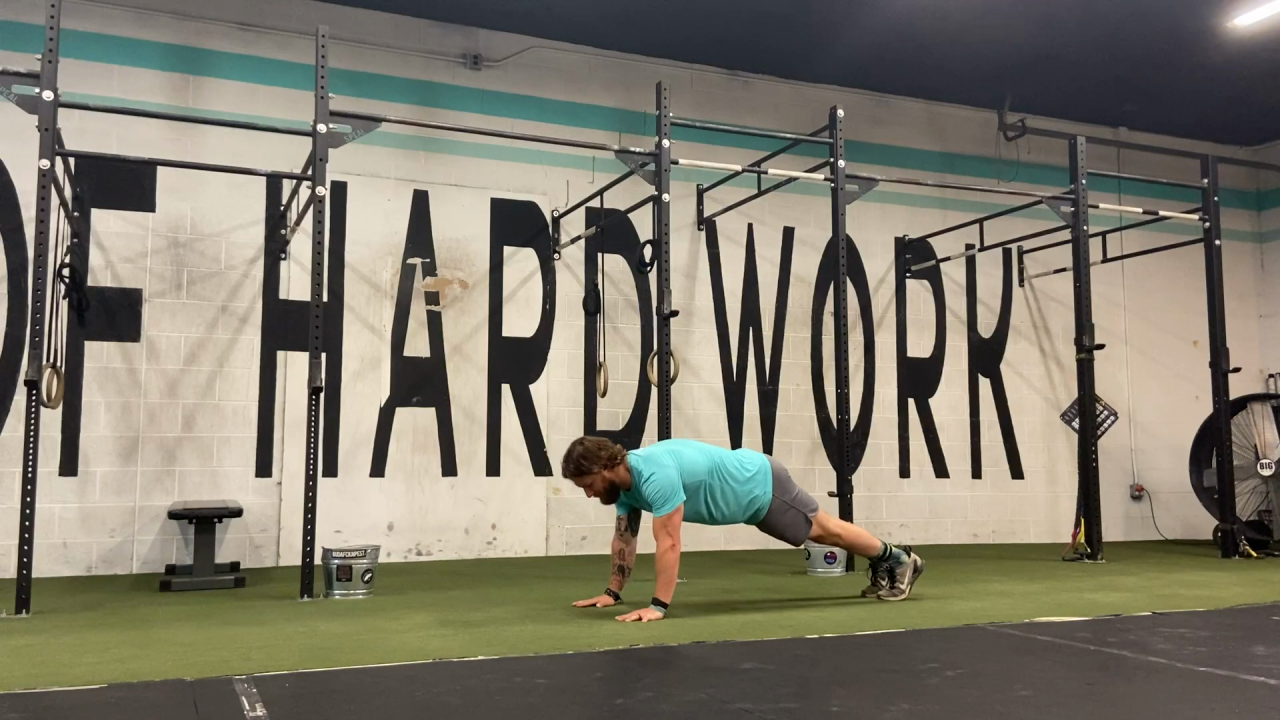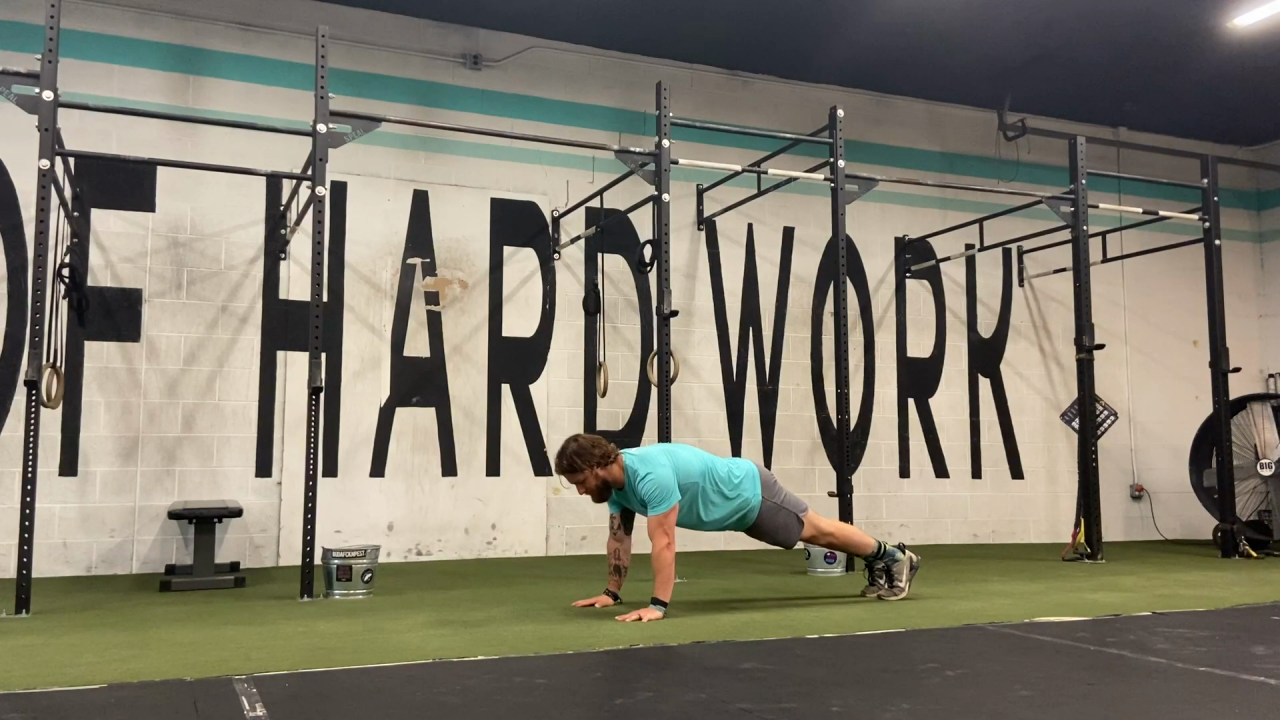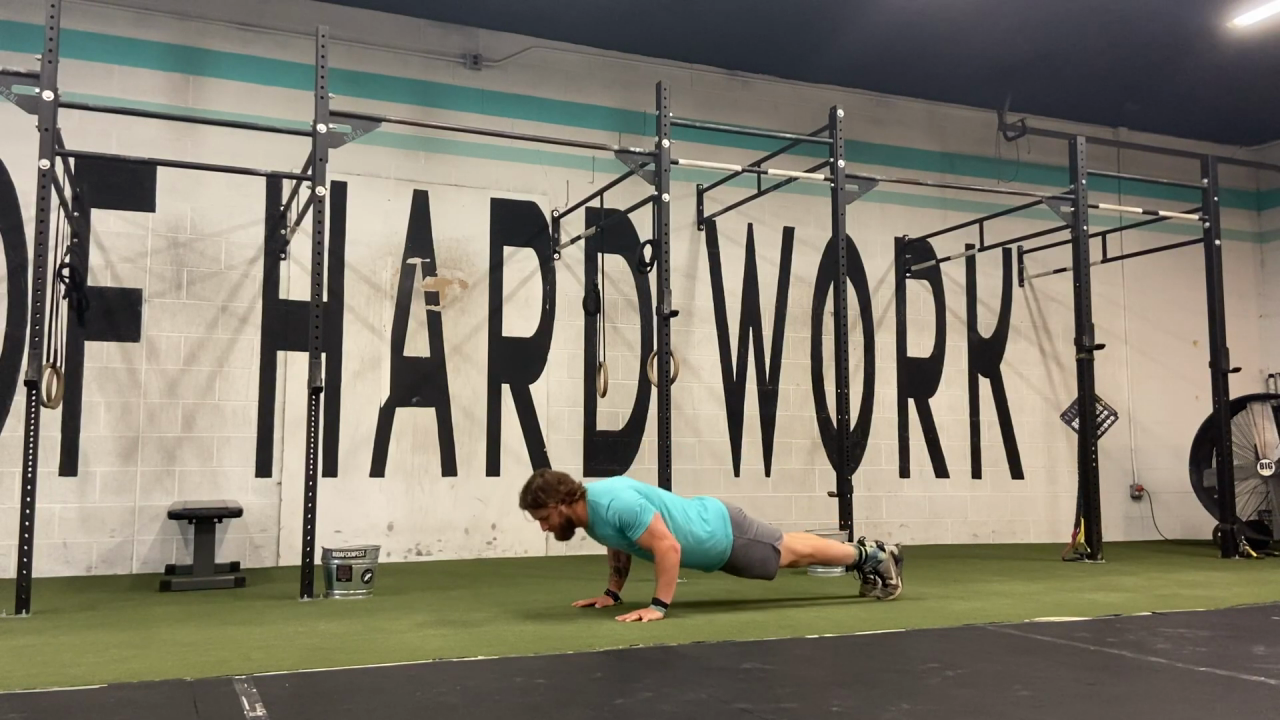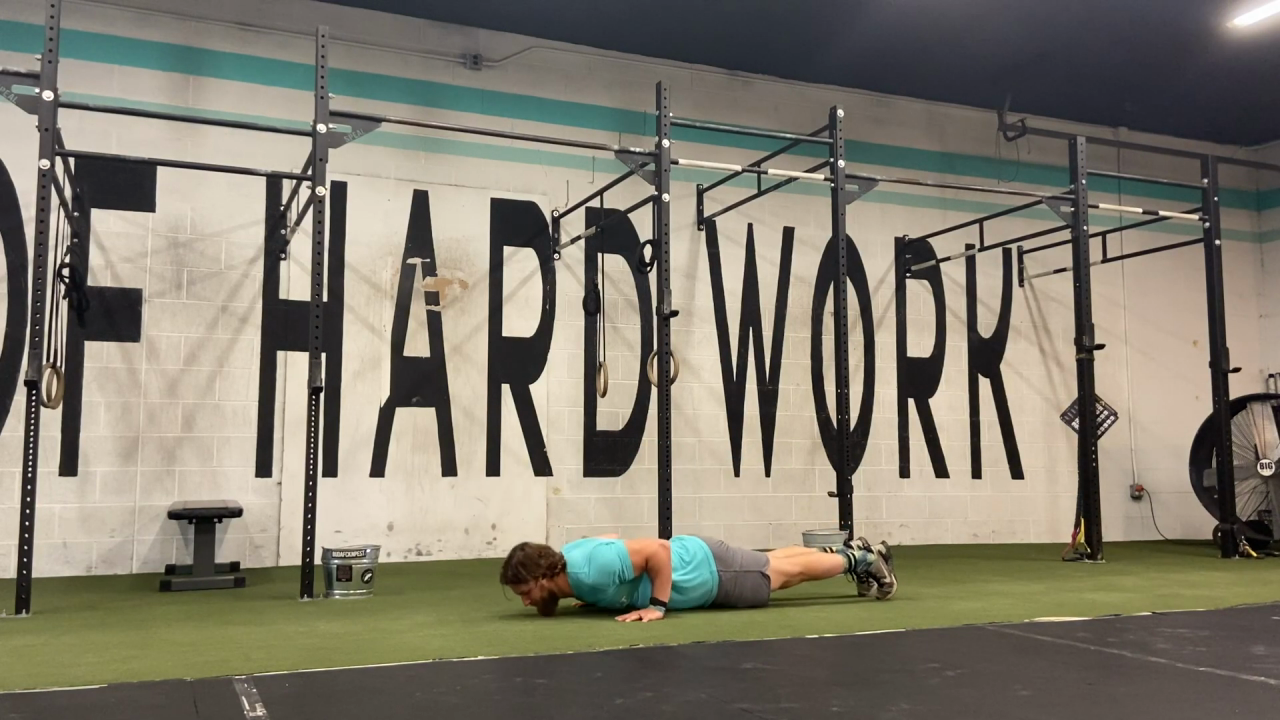
dt=0.7s
person 1, frame 1
left shoulder: (655, 475)
right shoulder: (624, 477)
left elbow: (668, 544)
right elbow: (625, 537)
left wrist: (658, 606)
right wrist: (612, 592)
left hip: (760, 485)
right hip: (745, 494)
left knee: (826, 530)
right knee: (820, 532)
left ankle: (898, 559)
right ankle: (882, 563)
person 1, frame 2
left shoulder: (651, 474)
right shoulder: (615, 479)
left elbow: (663, 543)
right elbow: (619, 537)
left wrist: (658, 605)
right wrist: (612, 592)
left hip: (749, 493)
right hip: (738, 502)
left knee: (819, 532)
right knee: (814, 534)
left ankle: (893, 556)
right ankle: (879, 562)
person 1, frame 3
left shoulder: (612, 505)
right shoulder: (589, 512)
left elbow: (668, 548)
right elbow: (621, 544)
left wrist: (658, 606)
right wrist: (612, 592)
left hip: (721, 535)
right hip: (708, 532)
left knee: (796, 553)
right knee: (789, 550)
left ankle: (875, 556)
right ankle: (865, 551)
person 1, frame 4
left shoulder: (590, 572)
right shoulder: (567, 557)
left elbow: (658, 549)
right elbow: (611, 538)
left wrist: (658, 605)
right wrist: (604, 596)
left hip: (709, 572)
right hip: (692, 557)
left knee: (787, 572)
right knee: (776, 564)
left ankle: (864, 558)
right ankle: (851, 551)
